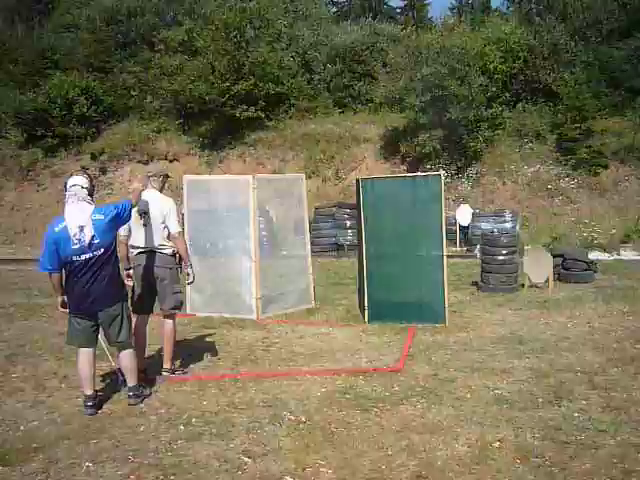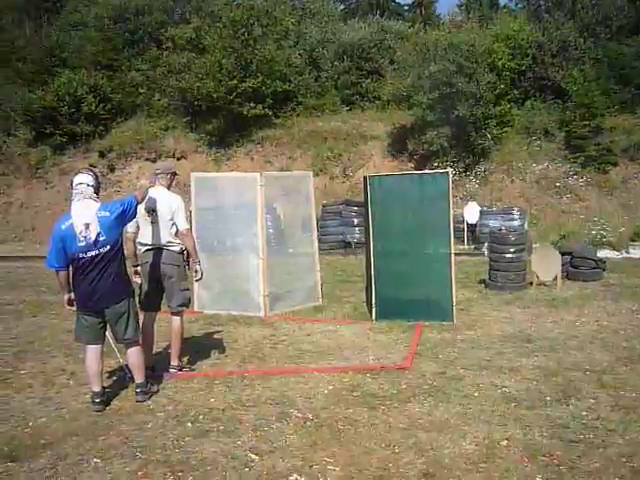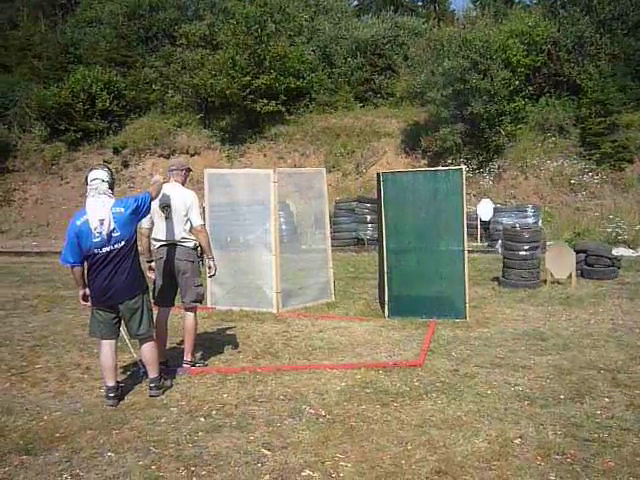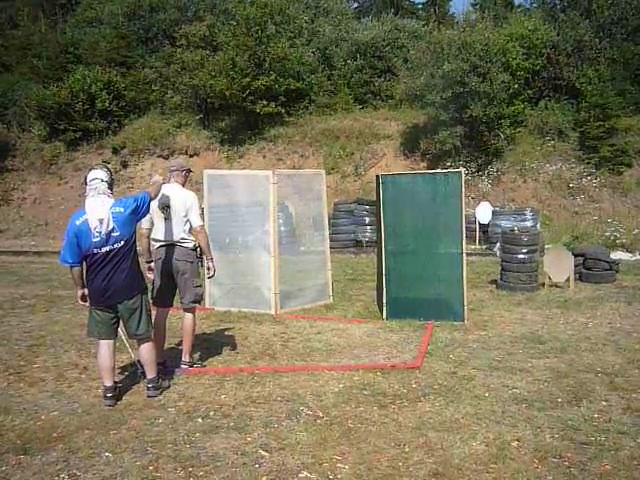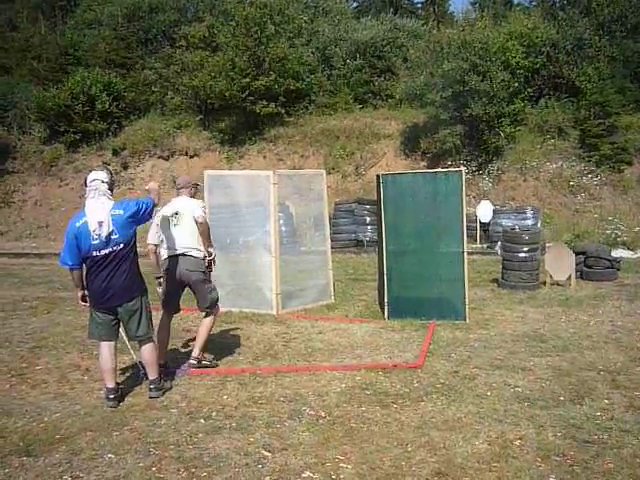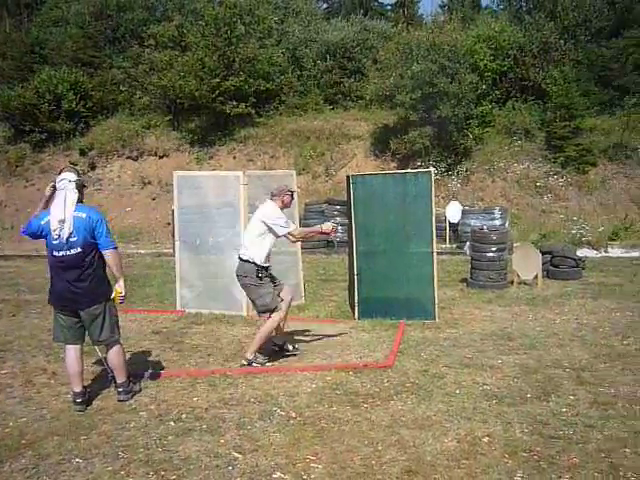
dt=0.7s
person 1, frame 1
left shoulder: (55, 228)
right shoulder: (106, 215)
left elbow: (53, 270)
right elbow: (131, 203)
left wrist: (60, 294)
right wrist: (137, 189)
left hip: (79, 300)
right hip: (111, 296)
left knee: (85, 348)
right knee: (124, 344)
left ankle: (89, 399)
right ankle: (134, 390)
person 1, frame 2
left shoulder: (62, 226)
right shoulder: (112, 212)
left elbow: (60, 267)
right elbow: (137, 199)
left wrist: (66, 292)
right wrist: (145, 186)
left hip: (86, 297)
right hip: (118, 293)
left knee: (93, 345)
right knee: (131, 341)
left ankle: (97, 396)
right ankle: (142, 388)
person 1, frame 3
left shoulder: (77, 221)
right shoulder: (127, 208)
left elbow: (75, 263)
right elbow: (152, 194)
left wrist: (82, 287)
right wrist: (158, 182)
left hip: (101, 292)
right hip: (132, 288)
left knee: (107, 340)
right knee: (145, 336)
left ankle: (112, 391)
right ankle: (155, 382)
person 1, frame 4
left shoulder: (77, 221)
right shoulder: (126, 208)
left elbow: (74, 263)
right elbow: (150, 195)
left wrist: (80, 288)
right wrist: (157, 183)
left hip: (99, 293)
right hip: (131, 289)
left knee: (105, 341)
right knee: (143, 336)
left ankle: (109, 391)
right ankle: (153, 382)
person 1, frame 5
left shoulder: (77, 223)
right shoulder: (127, 210)
left elbow: (73, 265)
right elbow: (152, 203)
left wrist: (80, 290)
right wrist: (153, 191)
left hip: (99, 294)
right hip: (130, 290)
left knee: (106, 342)
right knee: (145, 338)
left ankle: (111, 392)
right ankle: (155, 384)
person 1, frame 6
left shoulder: (45, 219)
right shoulder: (91, 215)
left elbow: (27, 229)
right elbow: (109, 250)
left wrist: (44, 202)
right wrist: (120, 279)
left hip: (62, 297)
right hip: (94, 294)
left knee: (71, 345)
right knee: (111, 341)
left ankle: (78, 395)
right ankle: (124, 387)
person 2, frame 1
right shoulder: (166, 202)
left elbow: (122, 239)
right elbow: (176, 236)
left wrist: (127, 267)
right wrist: (188, 264)
left hip: (140, 261)
right hip: (163, 260)
left knee: (141, 316)
right knee: (169, 315)
left ankle: (140, 366)
right ankle: (168, 366)
person 2, frame 2
left shoulder: (139, 201)
right shoulder: (174, 199)
left elbow: (130, 237)
right elbow: (184, 233)
left wrist: (135, 264)
right wrist: (196, 261)
left hip: (147, 258)
right hip: (171, 257)
left knee: (149, 313)
right knee: (176, 312)
left ankle: (147, 363)
right ankle: (175, 363)
person 2, frame 3
right shoulder: (188, 195)
left elbow: (144, 233)
right elbow: (199, 229)
left wrist: (149, 260)
right wrist: (210, 257)
left hip: (162, 254)
right hip: (185, 253)
left knee: (163, 309)
right knee: (190, 308)
left ankle: (161, 358)
right ankle: (188, 358)
person 2, frame 4
left shoulder: (153, 197)
right shoulder: (188, 196)
left elbow: (144, 233)
right elbow: (198, 230)
left wrist: (148, 260)
right wrist: (209, 259)
left hip: (161, 255)
right hip: (184, 254)
left knee: (161, 309)
right knee: (189, 309)
left ankle: (159, 359)
right ankle: (186, 359)
person 2, frame 5
left shoulder: (162, 211)
right shoulder: (194, 204)
left elbow: (152, 248)
right elbow: (201, 221)
left wrist: (159, 275)
right wrist: (208, 246)
left hip: (171, 265)
right hip: (194, 263)
left knee: (167, 314)
right knee: (212, 310)
left ankle: (161, 360)
right ankle: (197, 355)
person 2, frame 6
left shoulder: (272, 211)
right shoulder: (270, 212)
left elbow: (292, 234)
right elbow: (295, 234)
left wrist: (319, 230)
right wrist: (320, 228)
left hip: (257, 269)
right hip: (251, 271)
left knee: (286, 295)
right knee: (277, 314)
left ankle: (279, 340)
right ankle: (250, 357)
